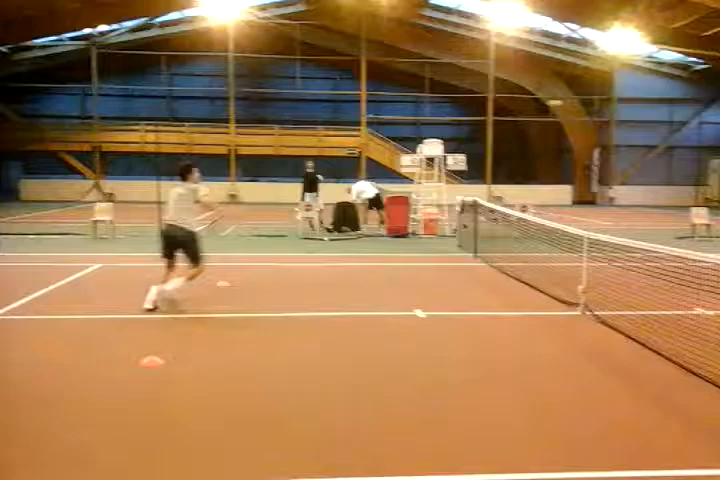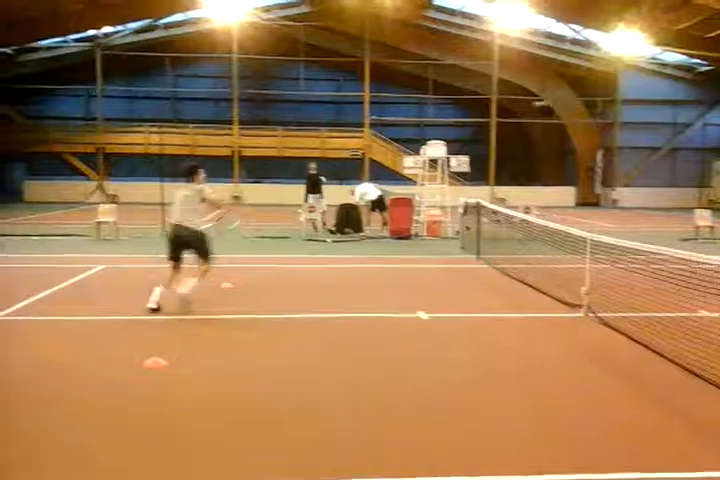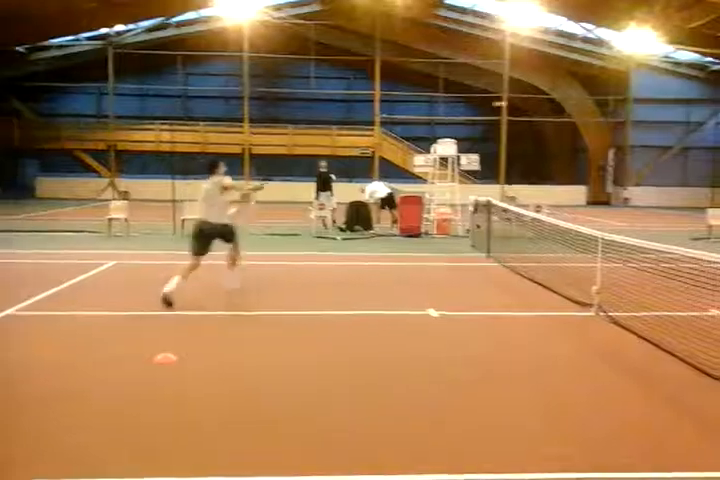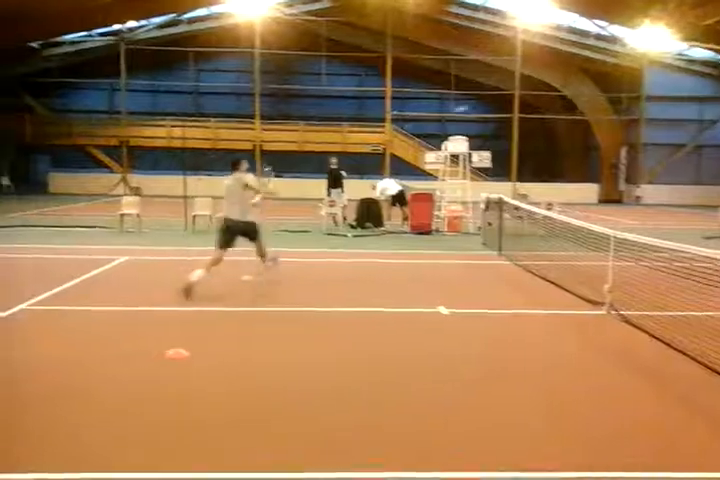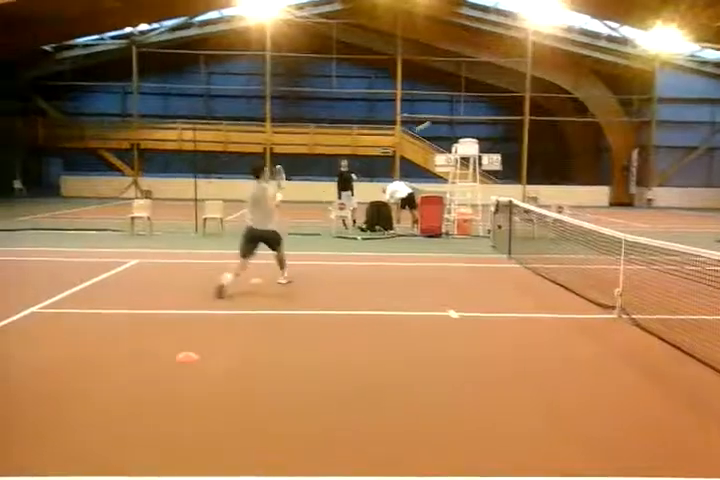
dt=0.1s
person 1, frame 1
left shoulder: (174, 191)
right shoulder: (195, 188)
right elbow: (207, 204)
left hip: (168, 230)
right hip: (186, 232)
left knee: (170, 268)
right knee: (197, 269)
left ankle: (150, 299)
right ankle: (170, 287)
person 1, frame 2
left shoulder: (180, 192)
right shoulder: (201, 188)
right elbow: (213, 201)
left hip: (176, 230)
right hip: (193, 232)
left knee: (175, 269)
right knee: (206, 264)
left ankle: (154, 300)
right ankle: (185, 289)
person 1, frame 3
left shoulder: (205, 185)
right shoulder: (221, 180)
right elbow: (234, 186)
right wrist: (252, 188)
left hip: (204, 224)
right hip: (221, 224)
left knee: (194, 262)
right knee: (234, 242)
left ankle: (169, 289)
right ankle: (230, 275)
person 1, frame 4
left shoulder: (228, 182)
right shoulder: (244, 177)
right elbow: (256, 188)
left wrist: (252, 202)
left hip: (229, 221)
right hip: (246, 222)
left knee: (218, 256)
right knee: (258, 240)
left ankle: (195, 278)
right ankle: (266, 261)
person 1, frame 5
left shoulder: (254, 189)
right shoulder: (265, 187)
right elbow: (270, 207)
left wrist: (275, 199)
left hip: (251, 229)
right hip: (267, 230)
left knee: (243, 263)
right knee: (279, 248)
left ankle: (227, 280)
right ankle: (283, 276)
